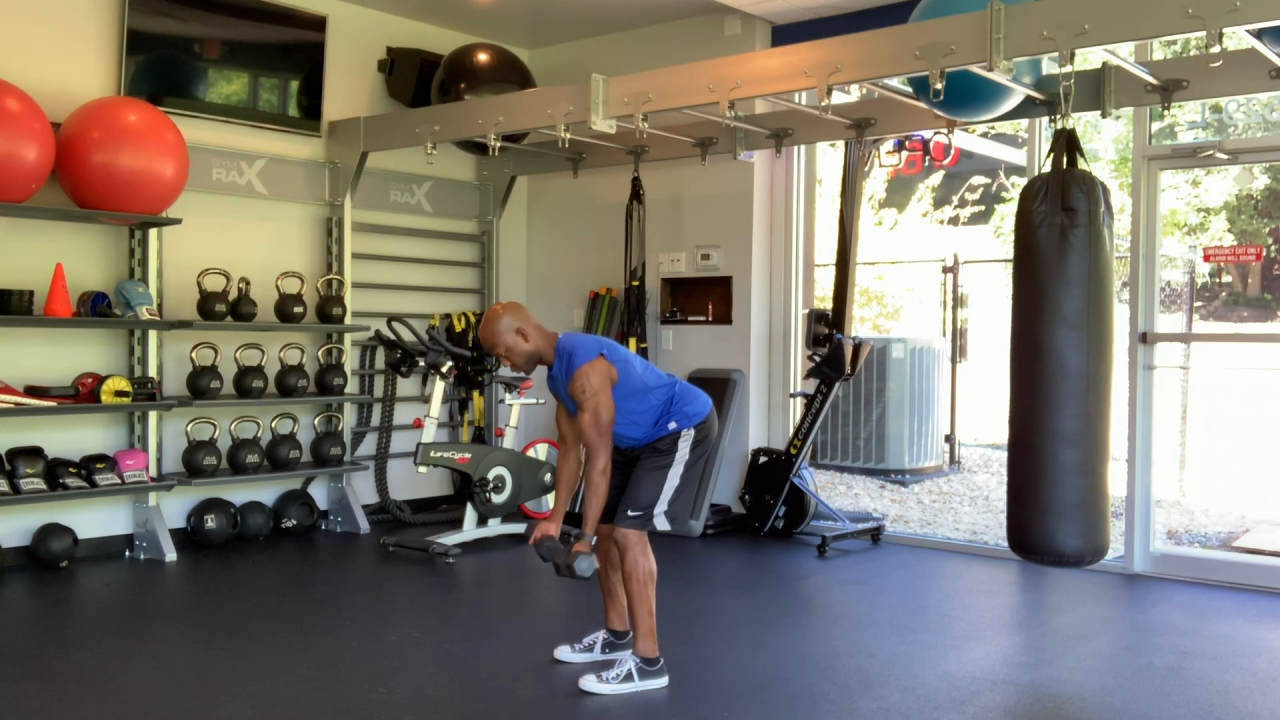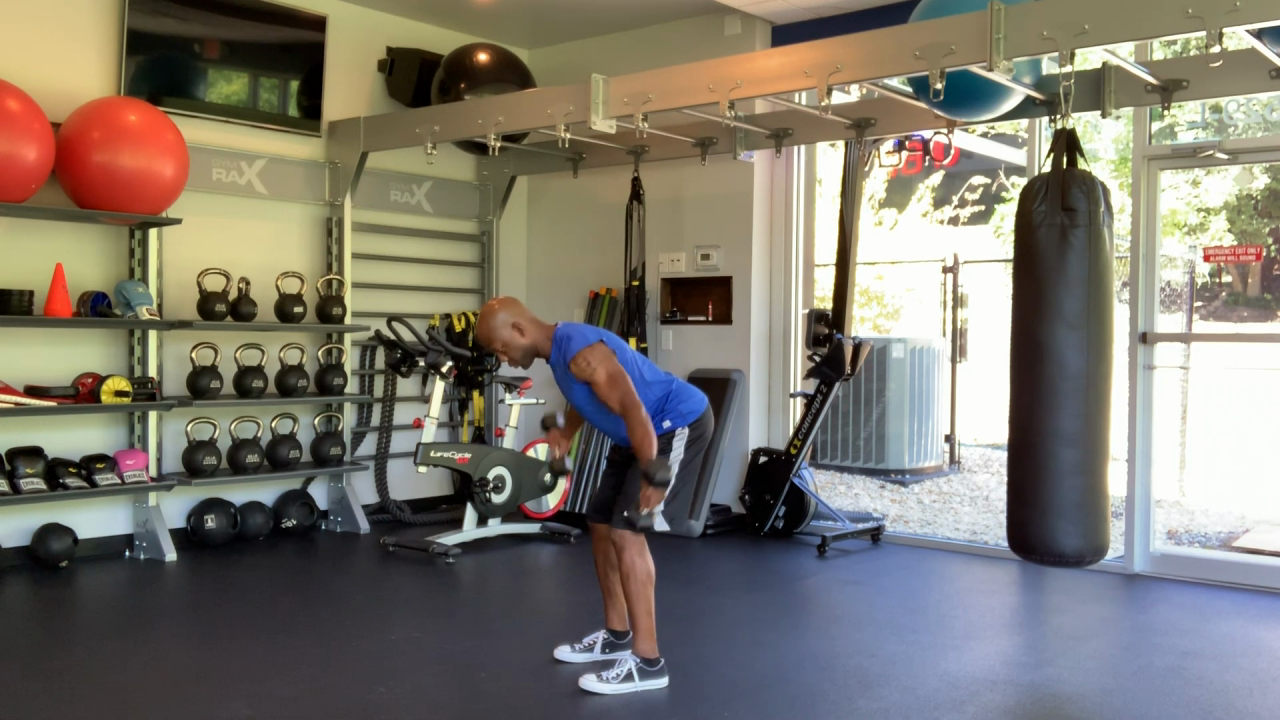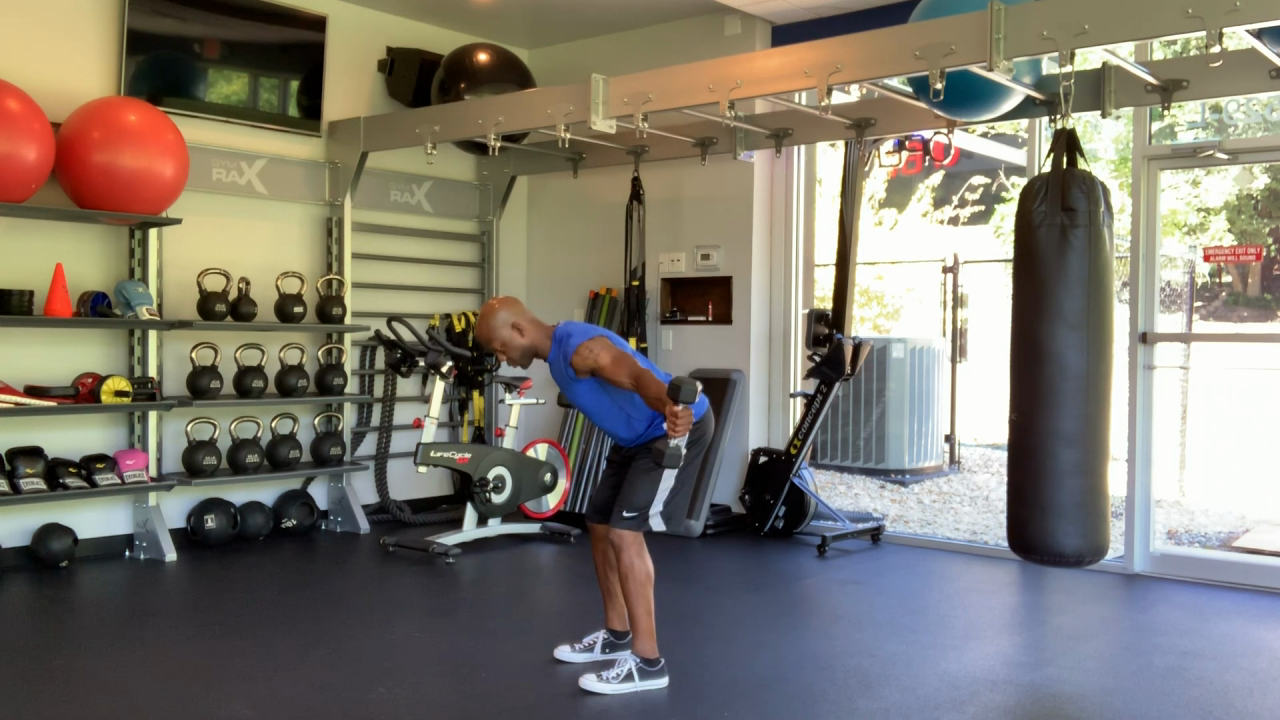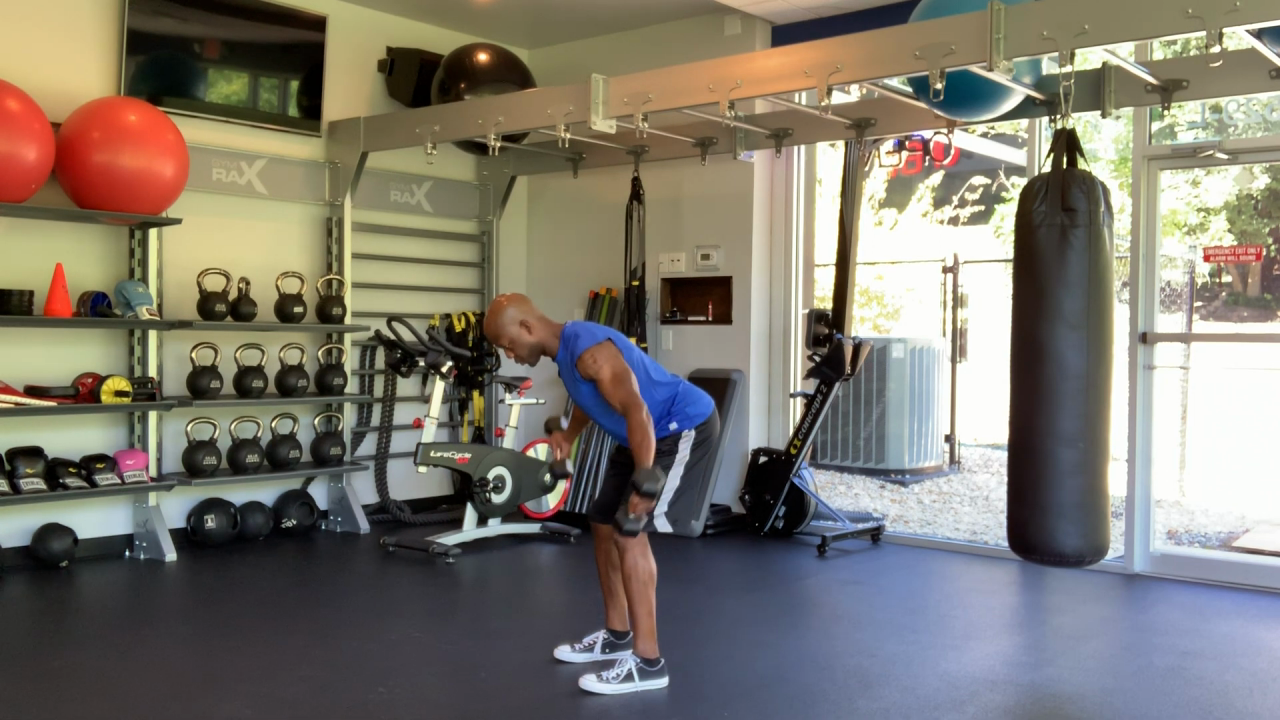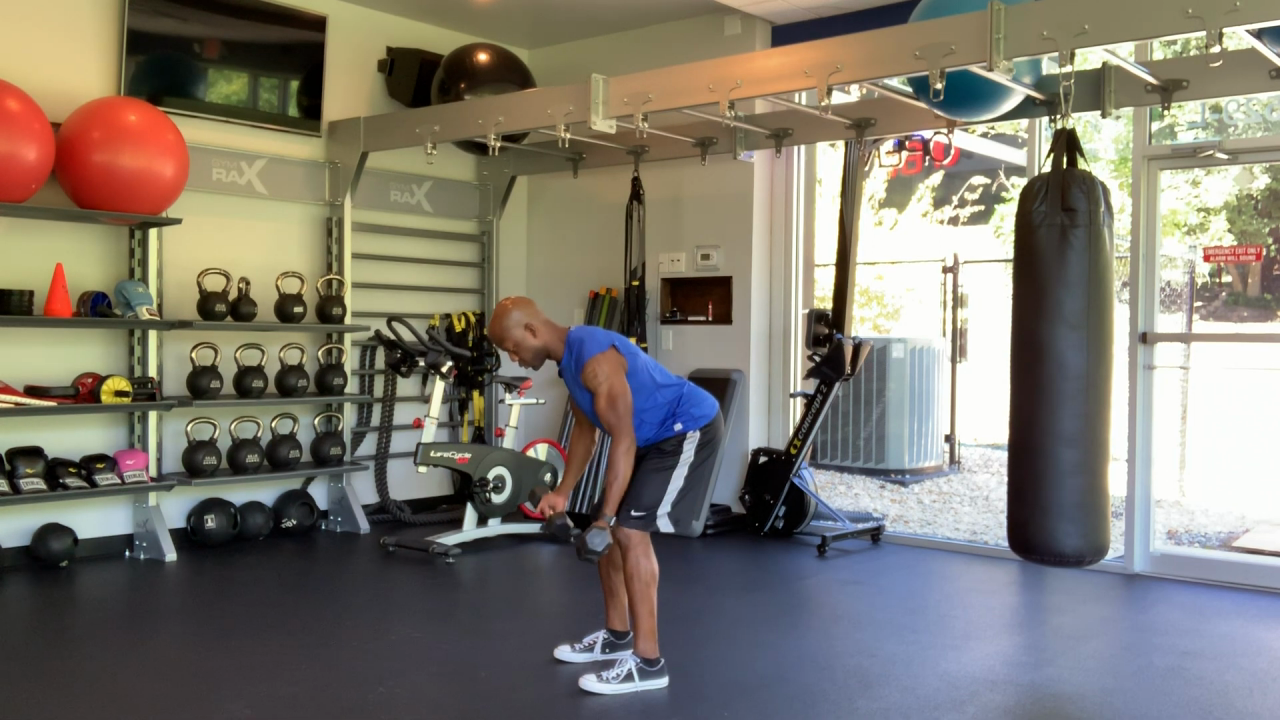
dt=0.3s
person 1, frame 1
left shoulder: (584, 367)
right shoulder: (557, 371)
left elbow: (600, 459)
right elbow: (570, 446)
left wrist: (586, 538)
right wrist: (556, 517)
left hip: (682, 428)
right hip: (643, 435)
left knee: (626, 532)
right knee: (605, 531)
left ankle: (647, 661)
right ankle: (617, 635)
person 1, frame 2
left shoulder: (581, 351)
right shoulder: (558, 353)
left elbow: (634, 411)
left wrist: (652, 476)
right wrist: (565, 434)
left hip: (678, 425)
right hip: (648, 431)
left knee: (625, 532)
right knee: (601, 525)
left ankle: (647, 662)
right ankle: (617, 635)
person 1, frame 3
left shoulder: (579, 346)
right shoulder: (558, 350)
left elbow: (643, 378)
left wrist: (673, 412)
left hip: (677, 426)
right hip: (638, 434)
left knee: (625, 532)
right knee: (600, 524)
left ankle: (647, 662)
right ankle: (616, 635)
person 1, frame 4
left shoulder: (587, 348)
right shoulder: (564, 351)
left elbow: (635, 410)
right wrist: (568, 435)
left hip: (684, 426)
right hip: (645, 436)
left knee: (629, 534)
right knee: (603, 525)
left ankle: (647, 661)
right ankle: (617, 635)
person 1, frame 5
left shoulder: (594, 357)
right shoulder: (568, 359)
left elbow: (623, 439)
right elbow: (585, 428)
left wrist: (607, 516)
right wrist: (562, 493)
left hip: (689, 429)
right hip: (654, 435)
left knee: (631, 531)
right knee: (607, 528)
left ankle: (647, 662)
right ankle: (617, 635)
